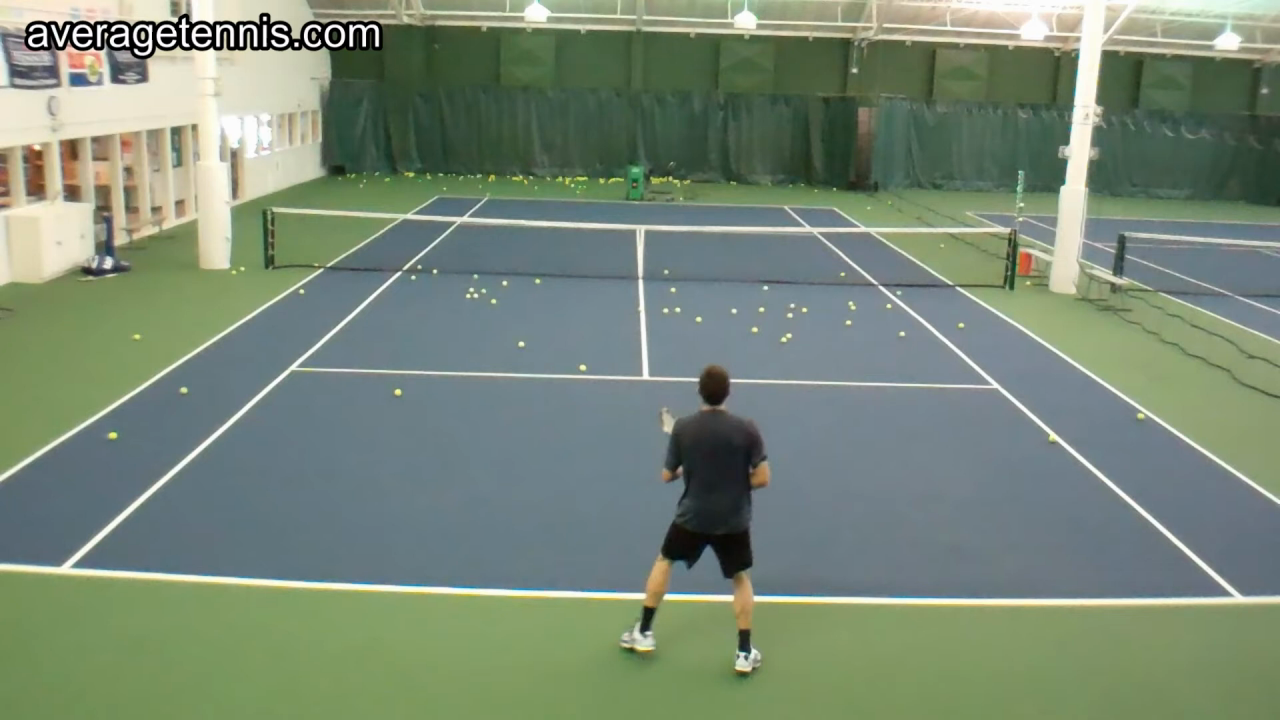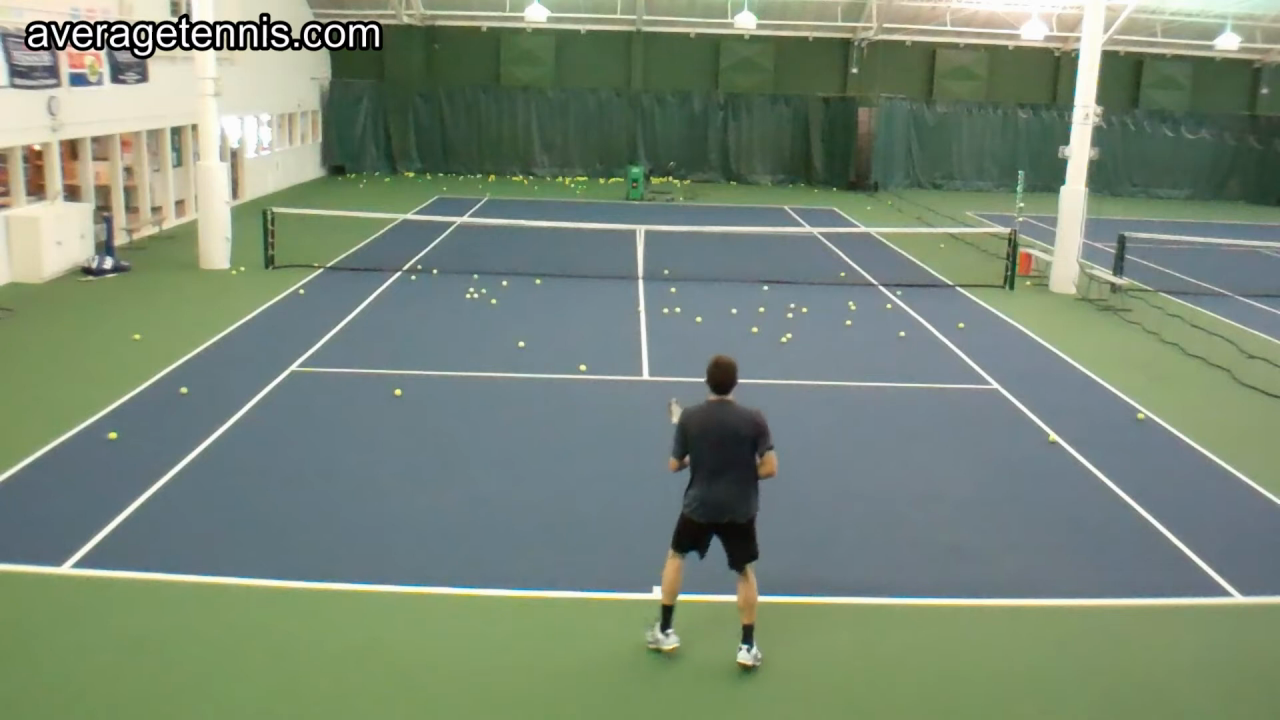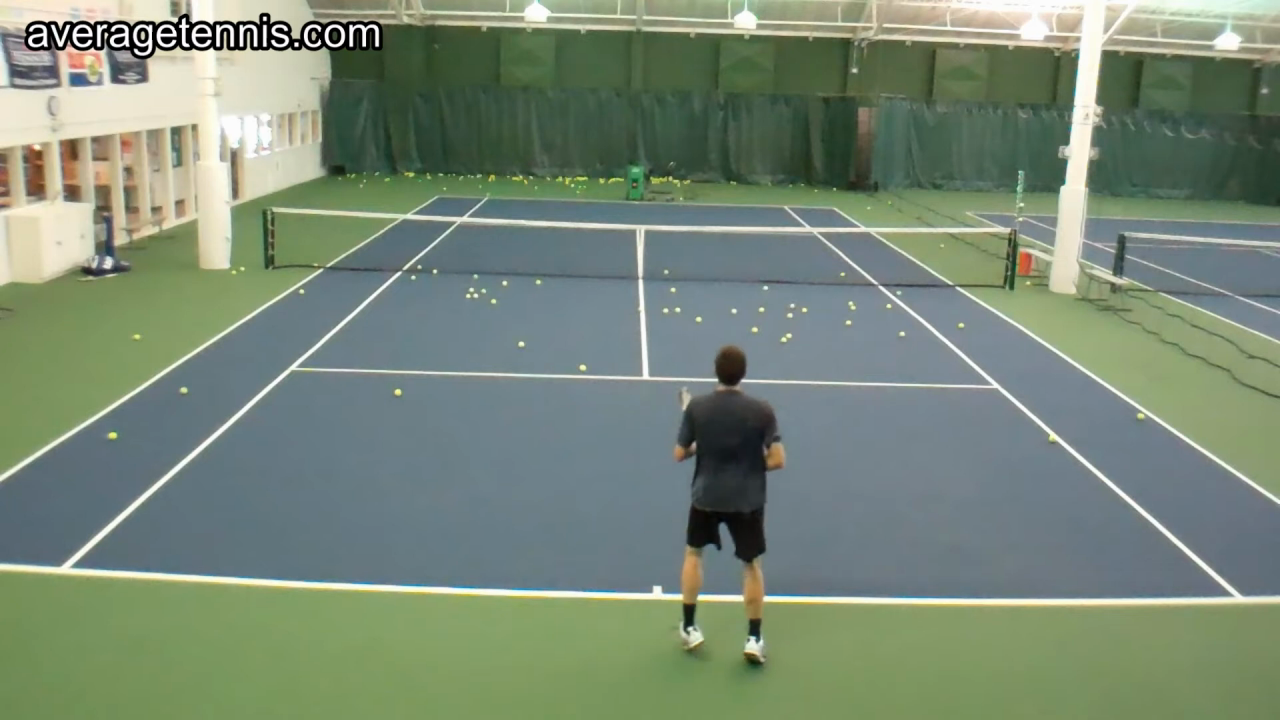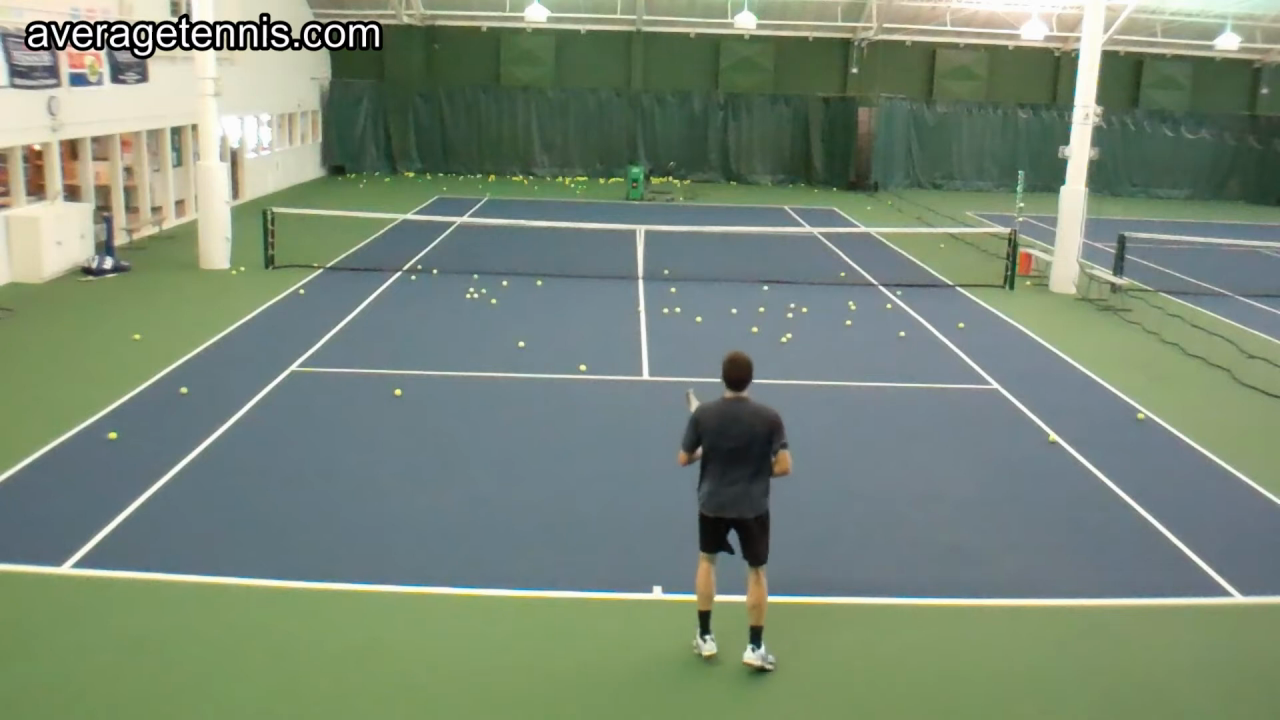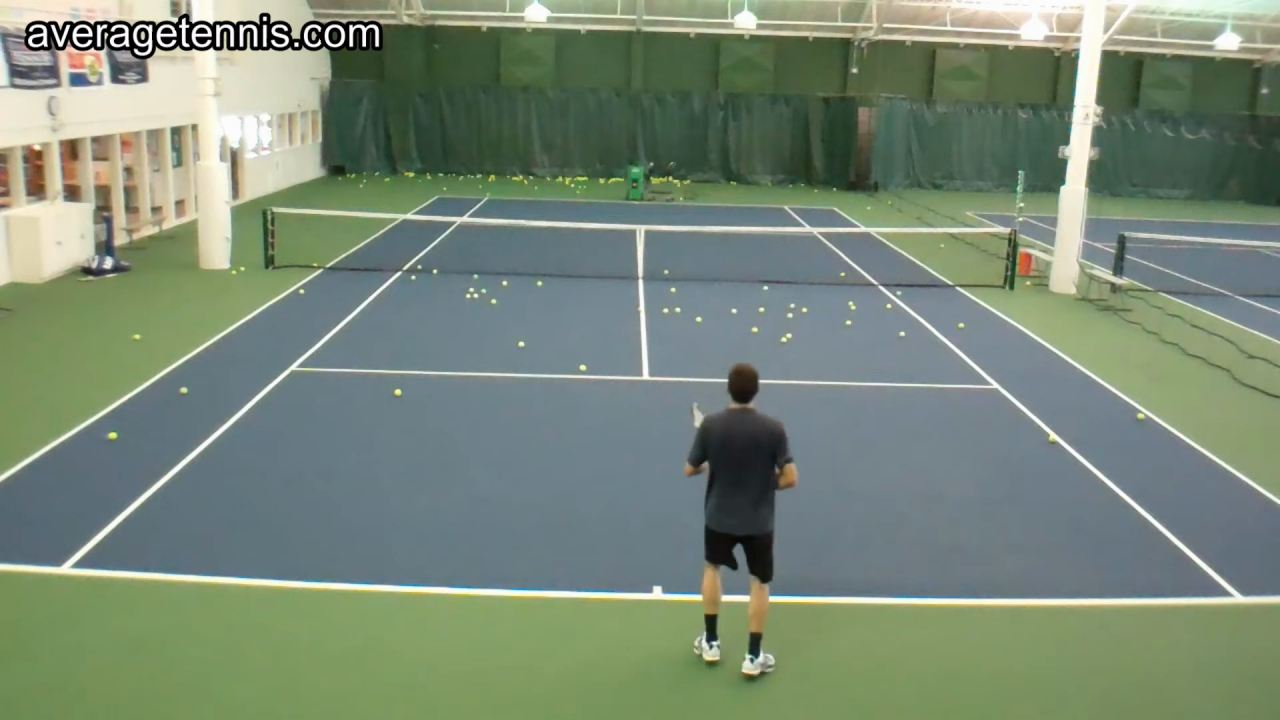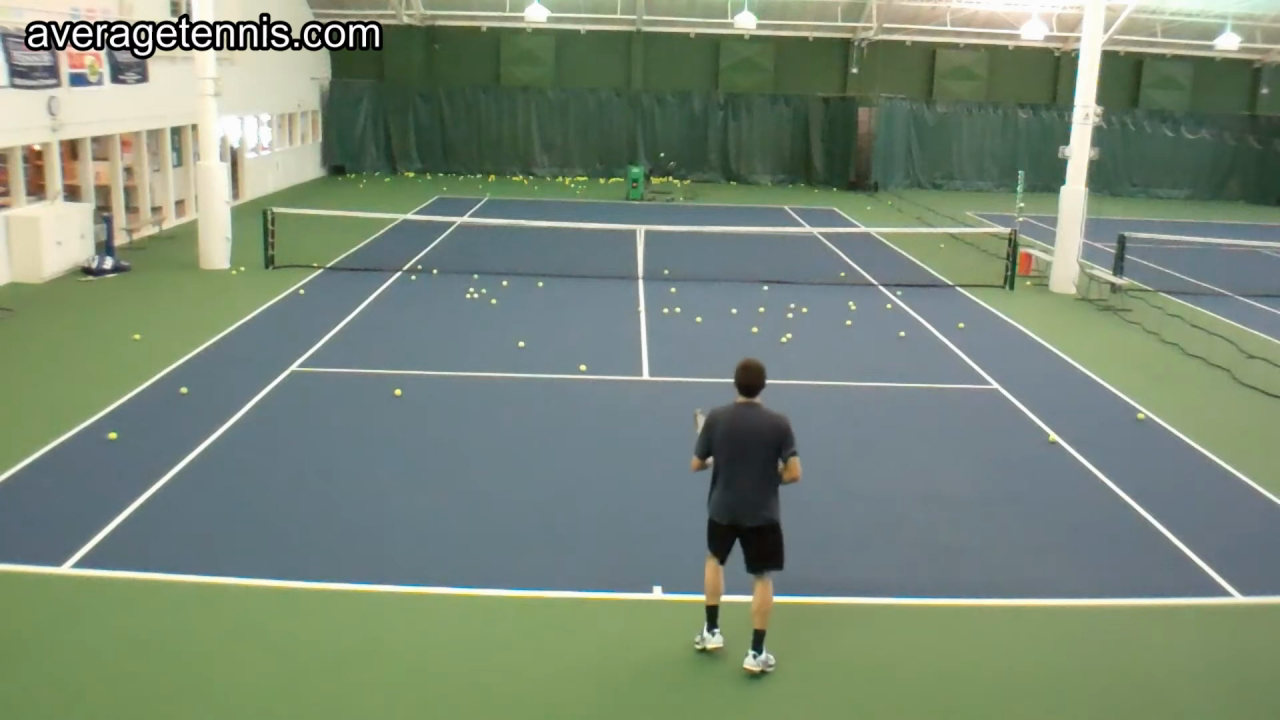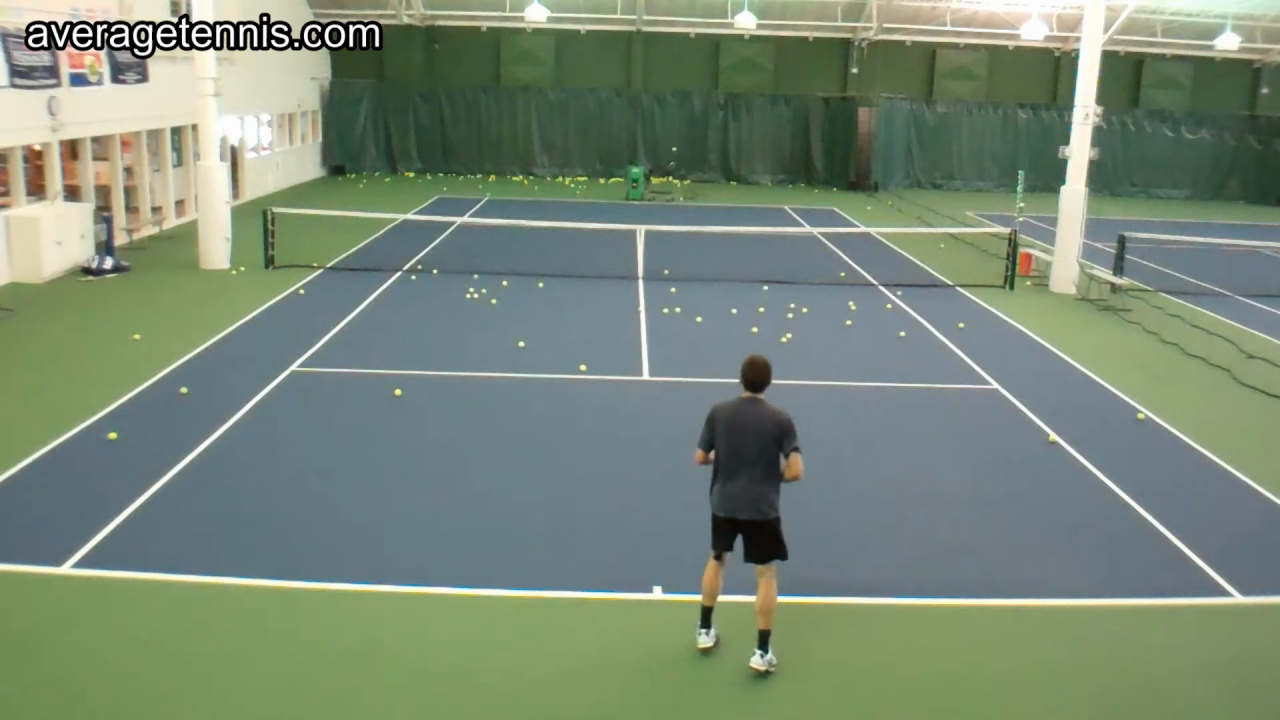
dt=0.1s
person 1, frame 1
left shoulder: (682, 428)
right shoulder: (746, 429)
left elbow: (667, 475)
right elbow: (762, 479)
left hip: (692, 516)
right hip: (733, 520)
left knee: (663, 563)
right knee: (740, 578)
left ankle: (643, 633)
right ankle: (745, 653)
person 1, frame 2
left shoulder: (690, 417)
right shoulder: (754, 419)
left elbow: (675, 465)
right elbow: (769, 468)
right wrist: (745, 473)
left hip: (699, 506)
right hip: (740, 509)
left knee: (675, 557)
right knee: (745, 572)
left ankle: (665, 631)
right ankle: (748, 647)
person 1, frame 3
left shoulder: (697, 407)
right shoulder: (761, 410)
left elbow: (680, 454)
right elbow: (777, 460)
right wrist: (752, 464)
left hip: (706, 497)
right hip: (747, 500)
left knee: (693, 555)
right knee: (751, 565)
left ankle: (691, 629)
right ankle: (754, 639)
person 1, frame 4
left shoulder: (703, 413)
right shoulder: (769, 417)
left elbow: (684, 459)
right elbow: (783, 467)
left hip: (713, 502)
right hip: (753, 506)
left knee: (706, 561)
right knee: (756, 571)
left ankle: (705, 637)
right ankle: (755, 648)
person 1, frame 5
left shoulder: (710, 425)
right shoulder: (773, 429)
left elbow: (690, 470)
right elbow: (789, 479)
left hip: (719, 516)
right hip: (758, 519)
left knee: (712, 568)
right knee: (760, 583)
left ankle: (710, 642)
right ankle: (753, 656)
person 1, frame 6
left shoulder: (715, 418)
right shoulder: (779, 423)
left elbow: (696, 465)
right elbow: (793, 473)
left hip: (722, 509)
right hip: (763, 513)
left knee: (714, 559)
right knee: (763, 578)
left ankle: (712, 631)
right ankle: (756, 653)
person 1, frame 7
left shoulder: (719, 413)
right shoulder: (781, 420)
left elbow: (700, 458)
right elbow: (795, 471)
right wrist: (771, 477)
left hip: (724, 504)
right hip: (762, 508)
left knee: (717, 560)
right knee: (767, 573)
left ankle: (705, 631)
right ankle: (762, 653)
